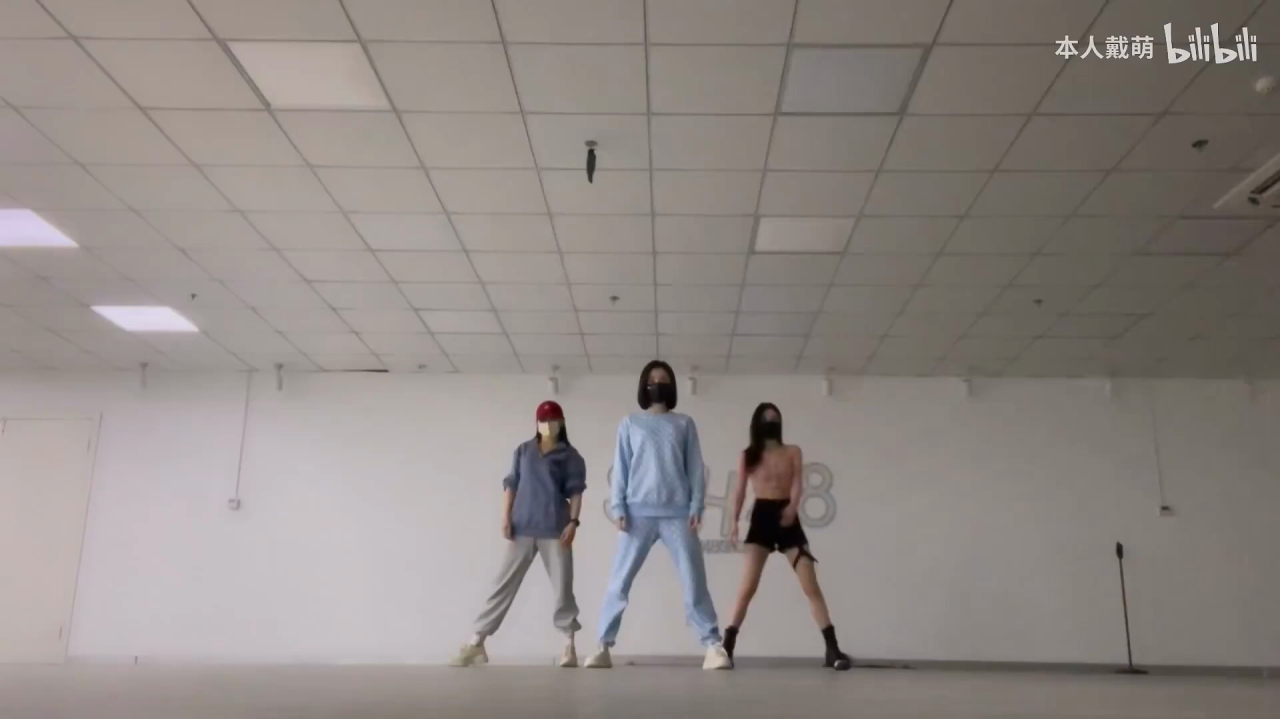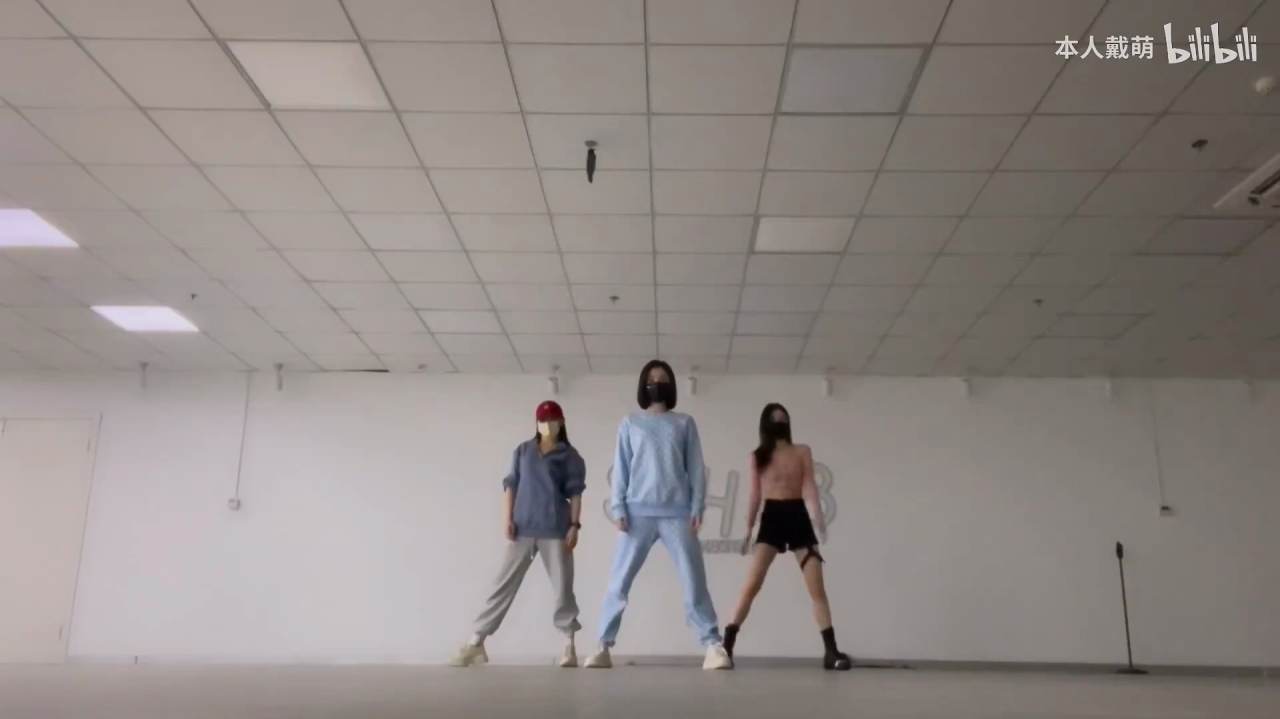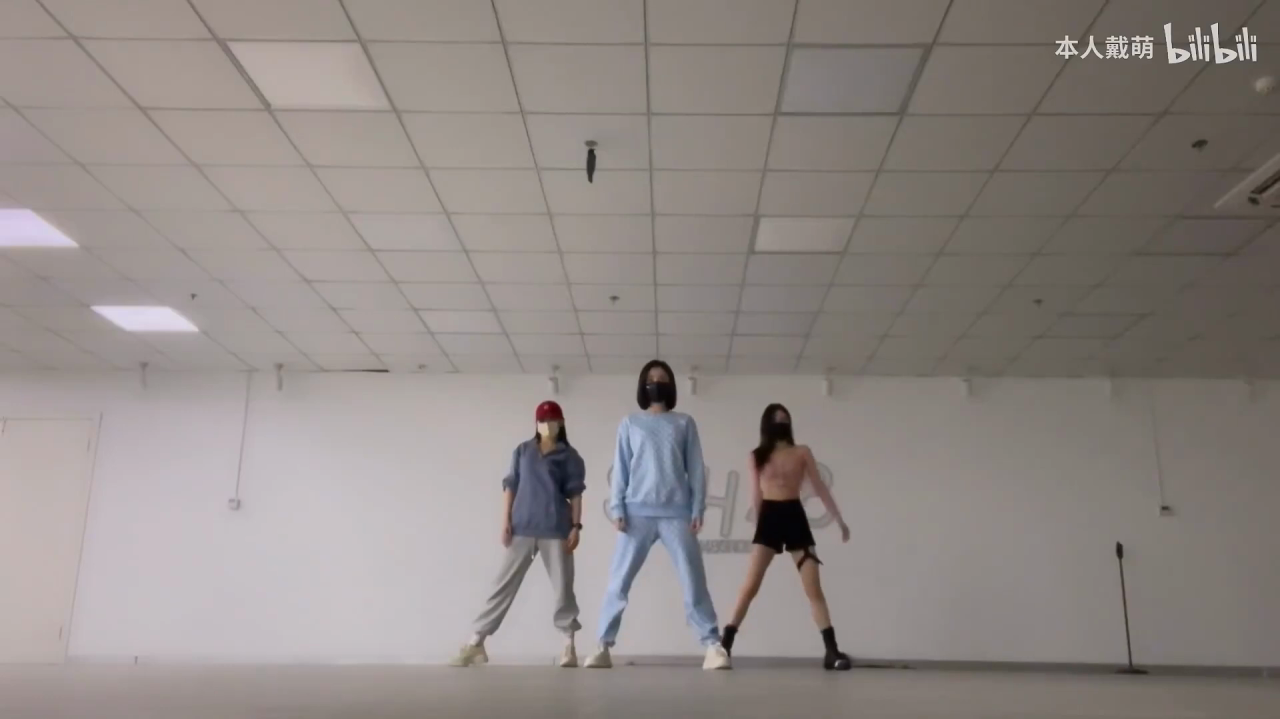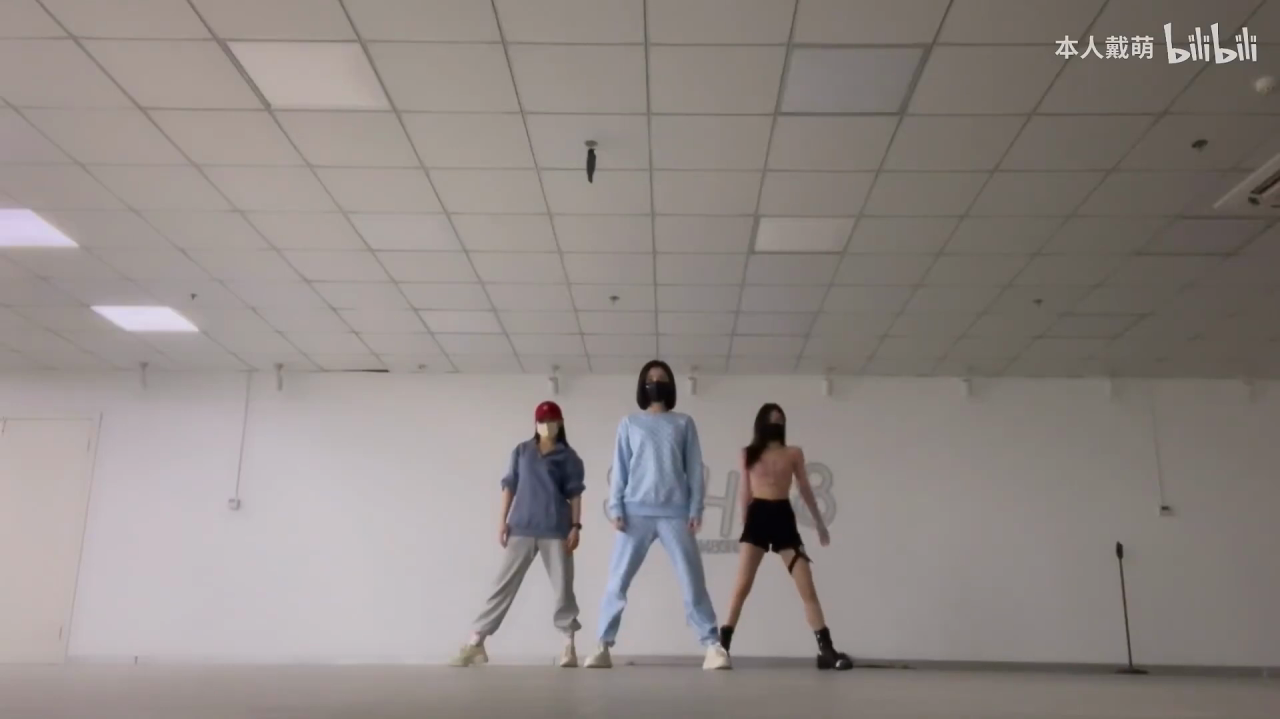
dt=0.2s
person 1, frame 1
left shoulder: (684, 424)
right shoulder: (630, 424)
left elbow: (695, 468)
right elbow: (621, 468)
left wrist: (696, 507)
right wrist: (618, 507)
left hip: (678, 513)
right hip: (638, 513)
left knee: (694, 580)
right knee: (619, 581)
left ankle: (713, 645)
right ankle: (603, 646)
person 1, frame 2
left shoulder: (684, 423)
right shoulder: (630, 424)
left elbow: (695, 468)
right elbow: (620, 468)
left wrist: (697, 508)
right wrist: (618, 508)
left hip: (677, 513)
right hip: (637, 513)
left knee: (694, 580)
right knee: (619, 581)
left ankle: (713, 645)
right ankle: (603, 646)
person 1, frame 3
left shoulder: (684, 423)
right shoulder: (630, 424)
left elbow: (695, 468)
right elbow: (621, 469)
left wrist: (698, 509)
right wrist: (617, 508)
left hip: (676, 513)
right hip: (637, 513)
left knee: (694, 581)
right knee: (619, 581)
left ankle: (713, 646)
right ankle: (603, 647)
person 1, frame 4
left shoulder: (684, 423)
right shoulder: (629, 424)
left elbow: (694, 468)
right elbow: (620, 468)
left wrist: (696, 509)
right wrist: (616, 507)
left hip: (675, 513)
right hip: (636, 512)
left knee: (693, 581)
right knee: (617, 580)
left ankle: (713, 646)
right ankle: (603, 646)
person 2, frame 1
left shoulder: (793, 452)
right shoulder: (748, 456)
left elbow: (798, 485)
right elbow: (740, 490)
left wrist: (792, 508)
right wrist: (735, 521)
left hip: (789, 520)
right hip: (761, 518)
left knee: (811, 586)
right knee: (748, 587)
left ankle: (833, 649)
right ankle: (727, 648)
person 2, frame 2
left shoulder: (802, 452)
right shoulder: (758, 457)
left elbow: (810, 486)
right elbow: (755, 494)
left wrist: (819, 514)
right wrist: (748, 529)
left hip: (798, 518)
right hip: (771, 519)
left knee: (817, 587)
right knee: (752, 585)
left ankle: (832, 651)
right ankle: (726, 645)
person 2, frame 3
left shoulder: (802, 453)
right shoulder: (757, 456)
left elbow: (818, 485)
right elbow: (757, 494)
left wrist: (838, 518)
right wrist: (760, 524)
left hip: (796, 518)
right hip: (770, 519)
left knee: (814, 588)
right knee: (750, 586)
left ankle: (832, 651)
right ankle: (724, 646)
person 2, frame 4
left shoulder: (794, 454)
right shoulder: (749, 455)
left elbow: (805, 489)
right elbow: (746, 492)
left wrist: (820, 522)
right wrist: (745, 524)
left hip: (784, 518)
right hip: (758, 518)
left knee: (807, 588)
right knee: (742, 586)
left ankle: (827, 650)
right ankle: (722, 647)
person 3, frame 1
left shoulder: (570, 455)
right shoulder: (523, 450)
left elbow: (575, 491)
right elbow: (511, 484)
left wrist: (573, 522)
right wrist: (505, 517)
left hip: (555, 528)
right hip: (523, 527)
left knee: (562, 586)
right knee: (505, 583)
left ankle: (569, 646)
right ankle: (476, 643)
person 3, frame 2
left shoulder: (569, 456)
right shoulder: (523, 450)
left elbow: (575, 492)
right elbow: (511, 485)
left wrist: (574, 525)
right wrist: (508, 517)
left hip: (555, 529)
right hip: (523, 527)
left knee: (562, 586)
right knee: (505, 583)
left ankle: (569, 646)
right ankle: (476, 643)
person 3, frame 3
left shoulder: (569, 456)
right shoulder: (523, 451)
left elbow: (575, 493)
right elbow: (511, 486)
left wrist: (575, 526)
right wrist: (506, 520)
left hip: (556, 529)
right hip: (523, 527)
left knee: (563, 586)
right knee: (505, 583)
left ankle: (569, 646)
right ankle: (475, 643)
person 3, frame 4
left shoulder: (568, 456)
right shoulder: (521, 451)
left elbow: (575, 493)
right elbow: (509, 486)
left wrist: (575, 526)
right wrist: (503, 520)
left hip: (556, 529)
right hip: (522, 528)
left knee: (563, 586)
right knee: (505, 584)
left ankle: (569, 646)
right ankle: (475, 643)
